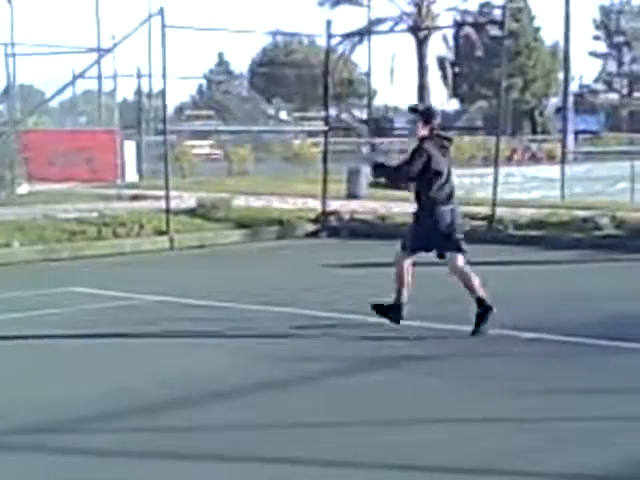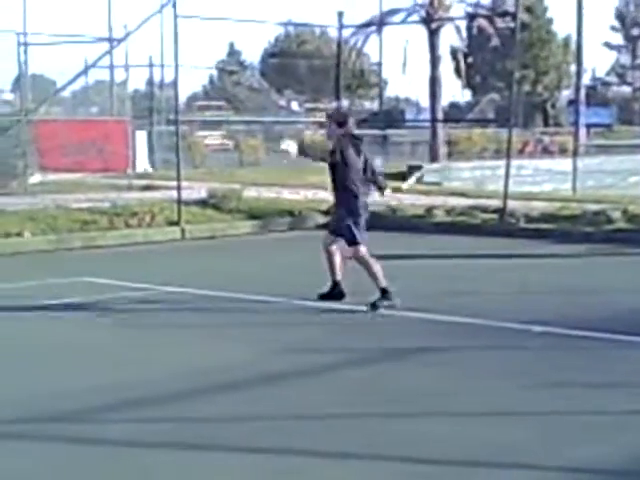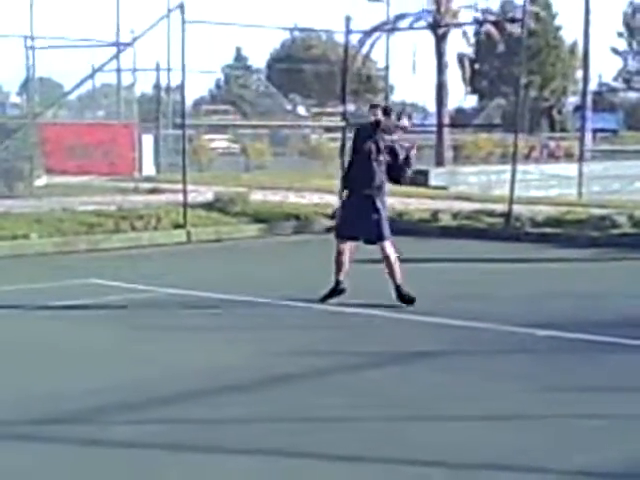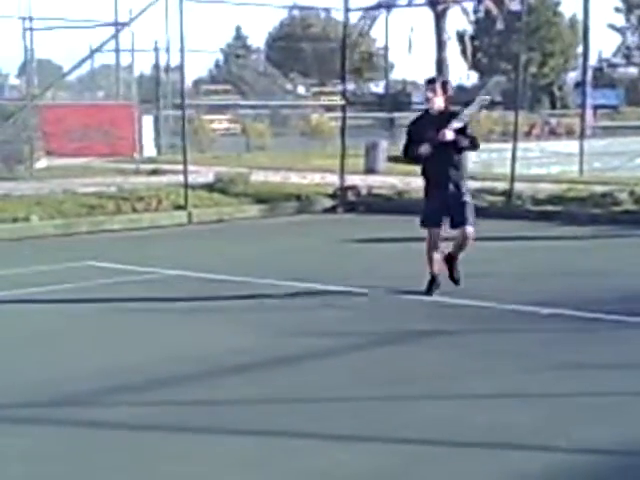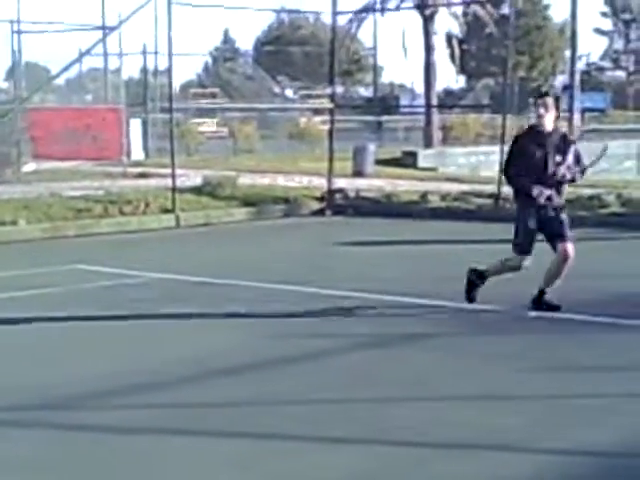
dt=0.7s
person 1, frame 1
left shoulder: (424, 148)
right shoulder: (439, 146)
left elbow: (399, 175)
right elbow: (410, 170)
left wrist: (376, 166)
right wrist: (385, 167)
left hip: (431, 214)
right hip: (449, 212)
left knee: (403, 258)
right knee: (458, 265)
left ankle: (397, 307)
right ankle: (483, 306)
person 1, frame 2
left shoulder: (342, 145)
right shoulder: (352, 147)
left elbow: (330, 156)
right elbow: (370, 174)
right wrist: (381, 185)
left hip: (350, 206)
right hip: (345, 205)
left knee: (359, 253)
right knee: (329, 243)
left ankle: (386, 294)
right ankle: (336, 288)
person 1, frame 3
left shoulder: (392, 146)
right shoulder: (362, 134)
right elbow: (374, 126)
left wrist: (405, 157)
left hip: (375, 202)
right hip: (354, 199)
left knee: (386, 248)
right knee: (342, 246)
left ankle: (400, 290)
right ankle: (338, 285)
person 1, frame 4
left shoulder: (455, 118)
right shoulder: (417, 124)
left elbow: (473, 144)
right elbow: (407, 153)
left wrist: (454, 137)
right wrist: (418, 150)
left hip: (457, 183)
right hip: (434, 186)
left knee: (467, 233)
right knee: (433, 235)
left ankle: (451, 257)
right ankle: (434, 277)
person 1, frame 5
left shoulder: (565, 141)
right shoulder: (523, 140)
left elbow: (579, 170)
right elbow: (509, 173)
left wrist: (570, 174)
right wrist: (531, 188)
left hip: (554, 205)
right hip: (528, 205)
left knee: (567, 251)
right knee: (521, 262)
left ankle: (540, 296)
right ankle: (479, 275)
